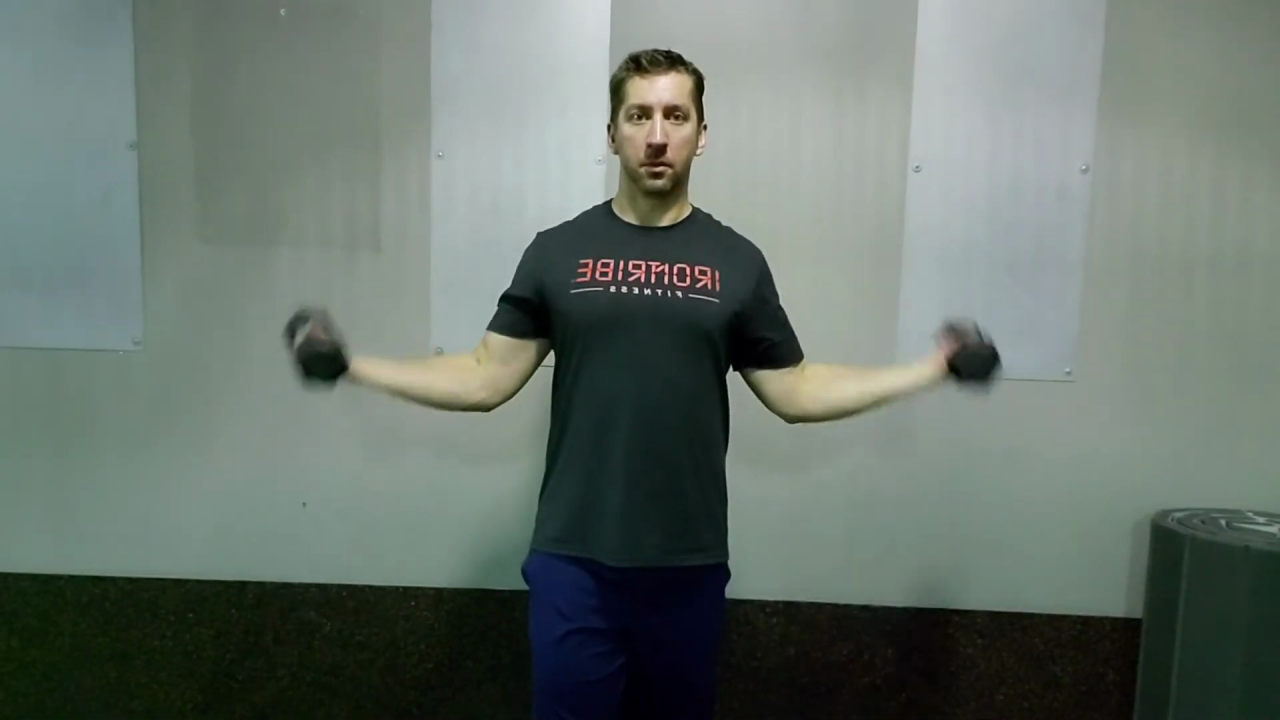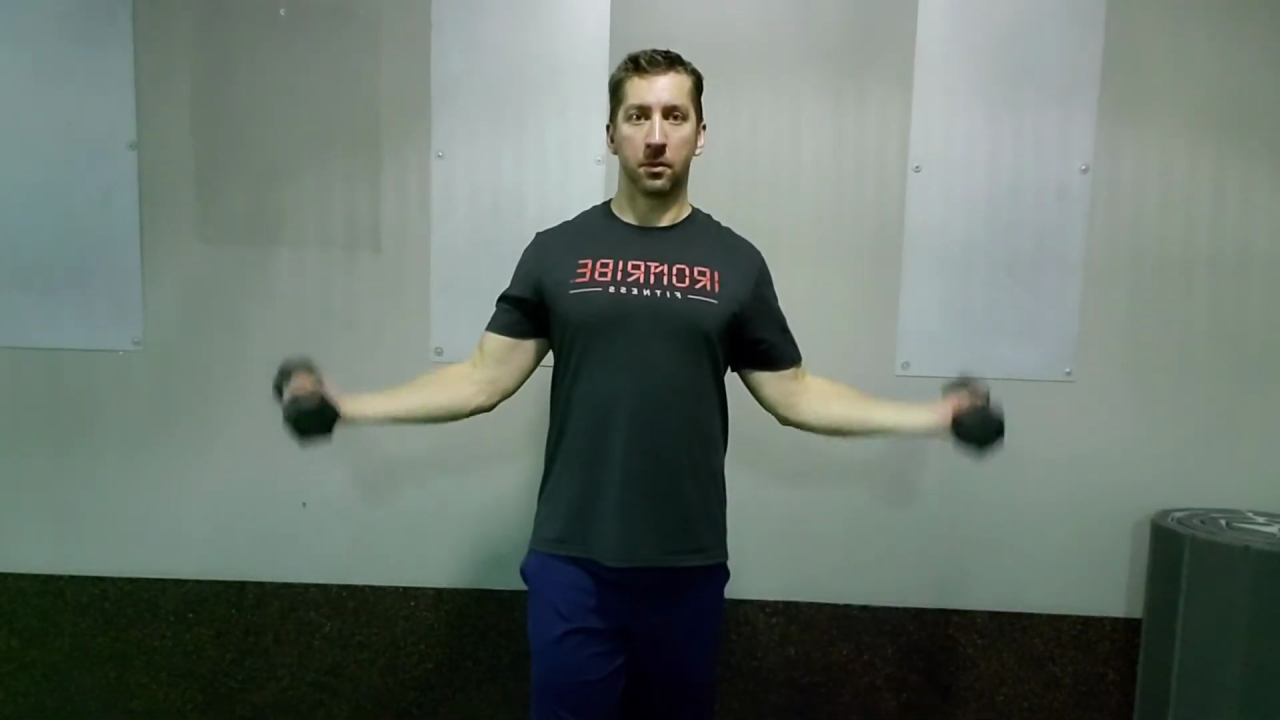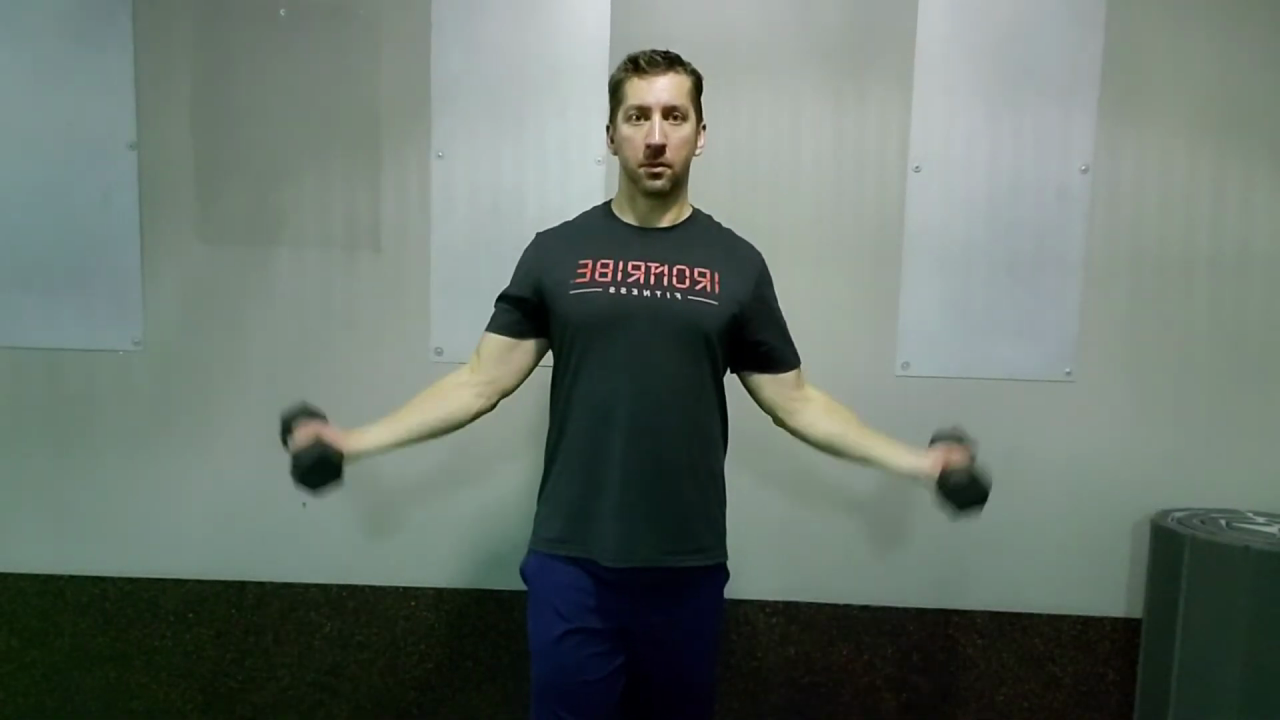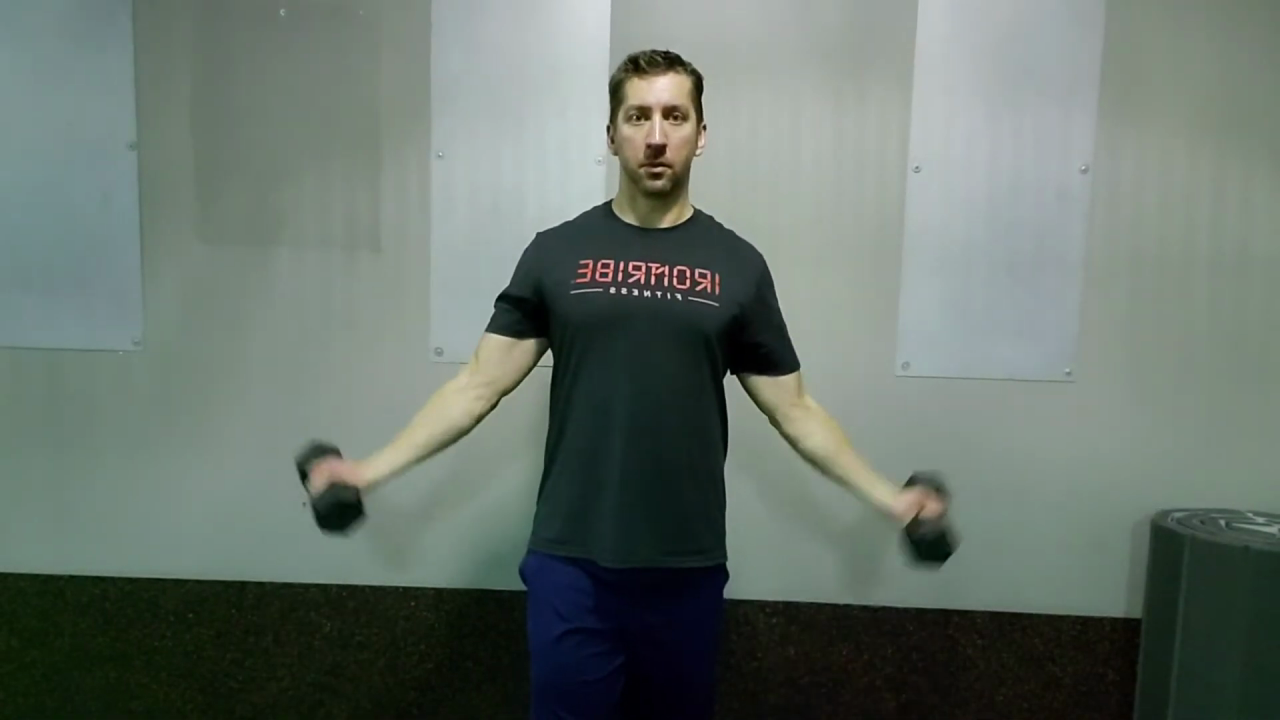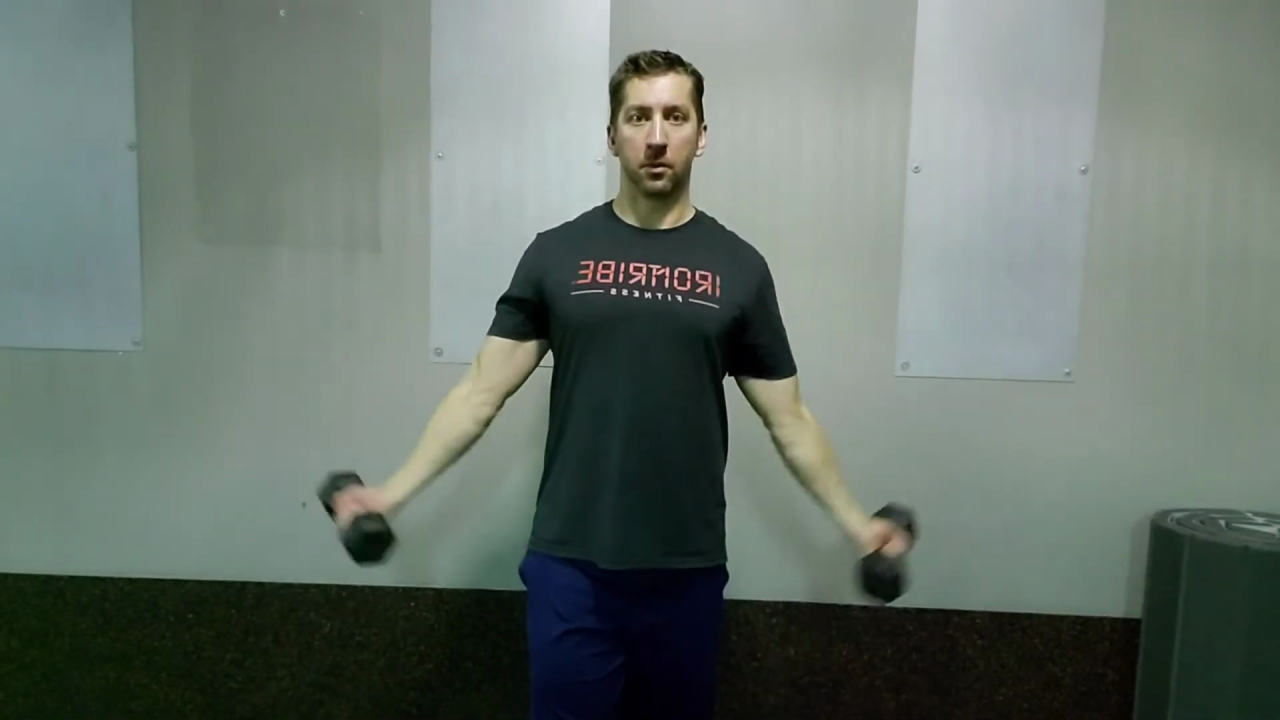
dt=0.1s
person 1, frame 1
left shoulder: (737, 261)
right shoulder: (557, 252)
left elbow: (794, 390)
right elbow: (486, 377)
left wrist: (926, 370)
right wrist: (354, 366)
left hip: (689, 558)
right hip: (574, 555)
person 1, frame 2
left shoulder: (737, 261)
right shoulder: (556, 252)
left elbow: (793, 394)
right elbow: (484, 379)
left wrist: (925, 415)
right wrist: (351, 405)
left hip: (688, 559)
right hip: (572, 556)
person 1, frame 3
left shoulder: (737, 262)
right shoulder: (555, 252)
left elbow: (793, 400)
right elbow: (482, 380)
left wrist: (908, 458)
right wrist: (362, 439)
left hip: (688, 560)
right hip: (572, 556)
person 1, frame 4
left shoulder: (737, 263)
right shoulder: (555, 252)
left elbow: (791, 405)
right elbow: (481, 381)
left wrist: (884, 494)
right wrist: (374, 466)
left hip: (687, 561)
right hip: (572, 557)
person 1, frame 5
left shoulder: (739, 265)
right shoulder: (555, 253)
left elbow: (784, 411)
right elbow: (485, 386)
left wrist: (852, 518)
right wrist: (396, 488)
left hip: (687, 563)
right hip: (570, 557)
